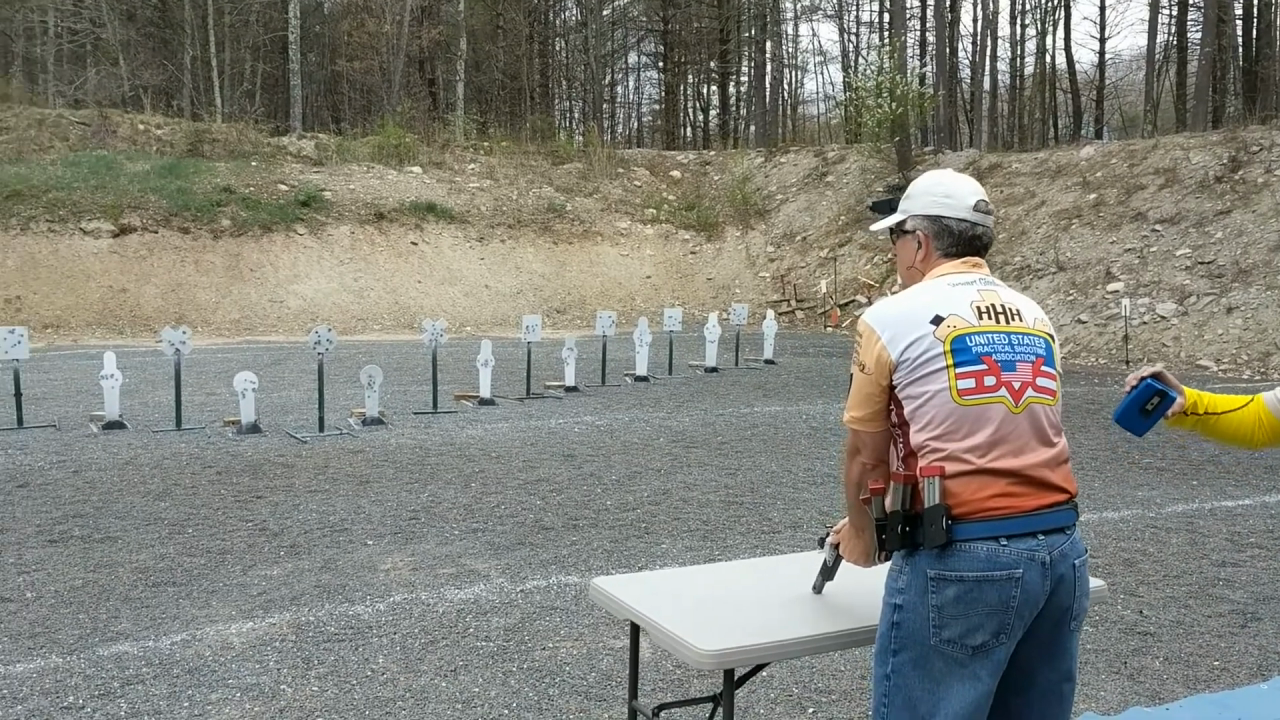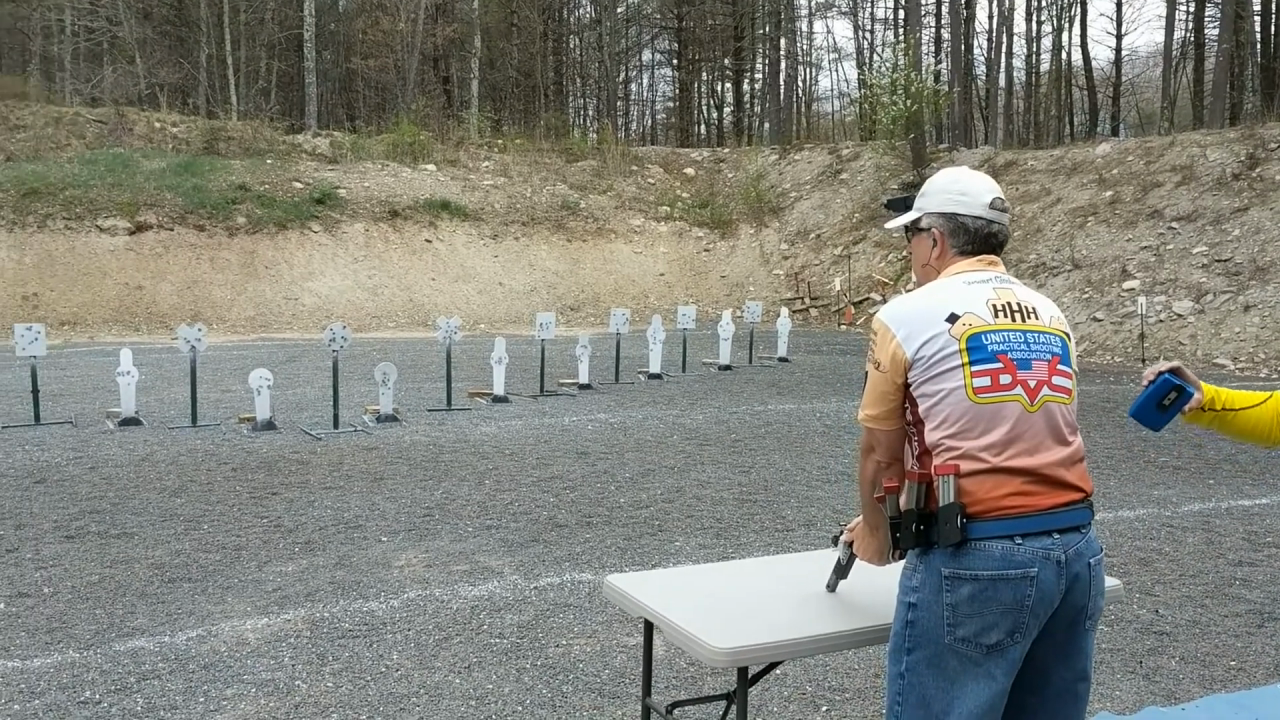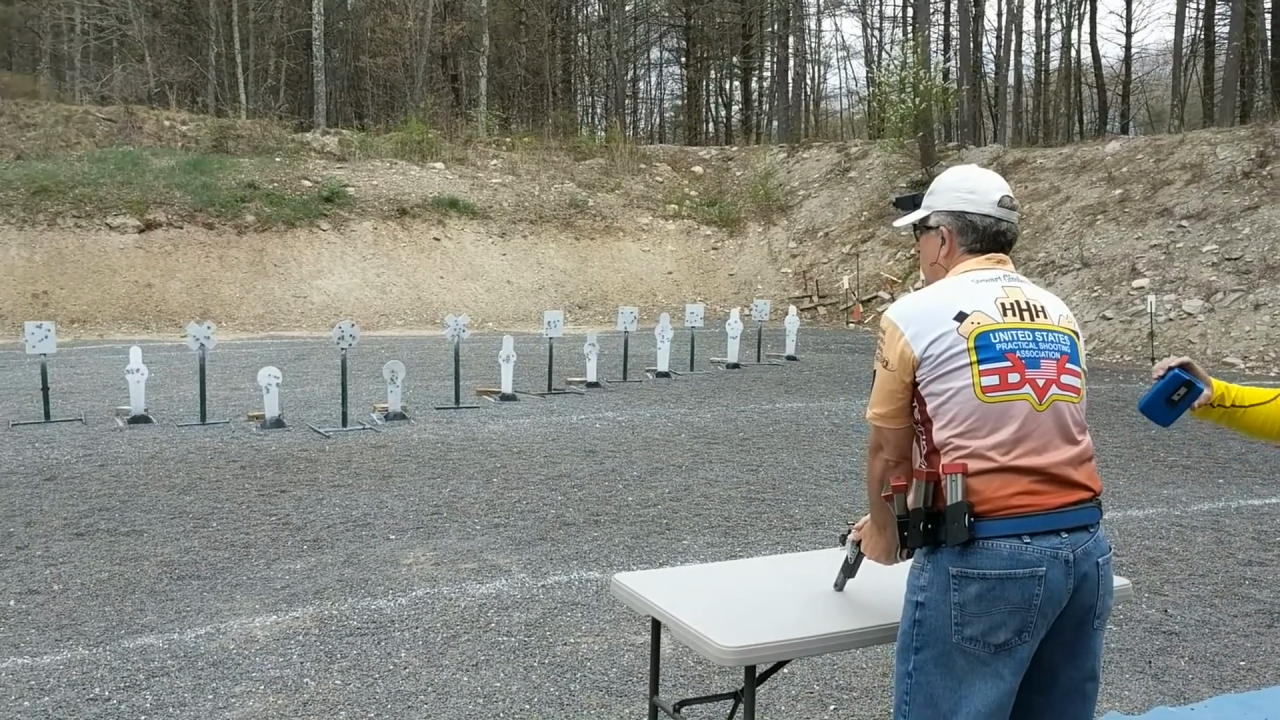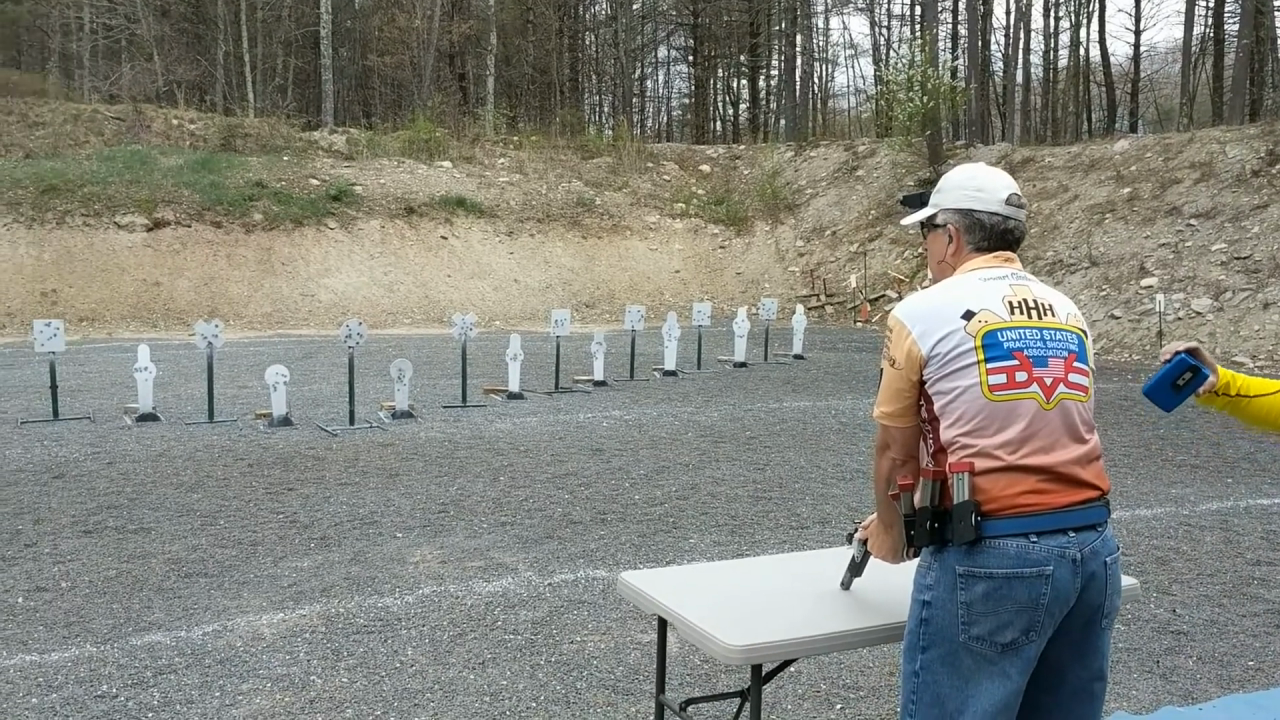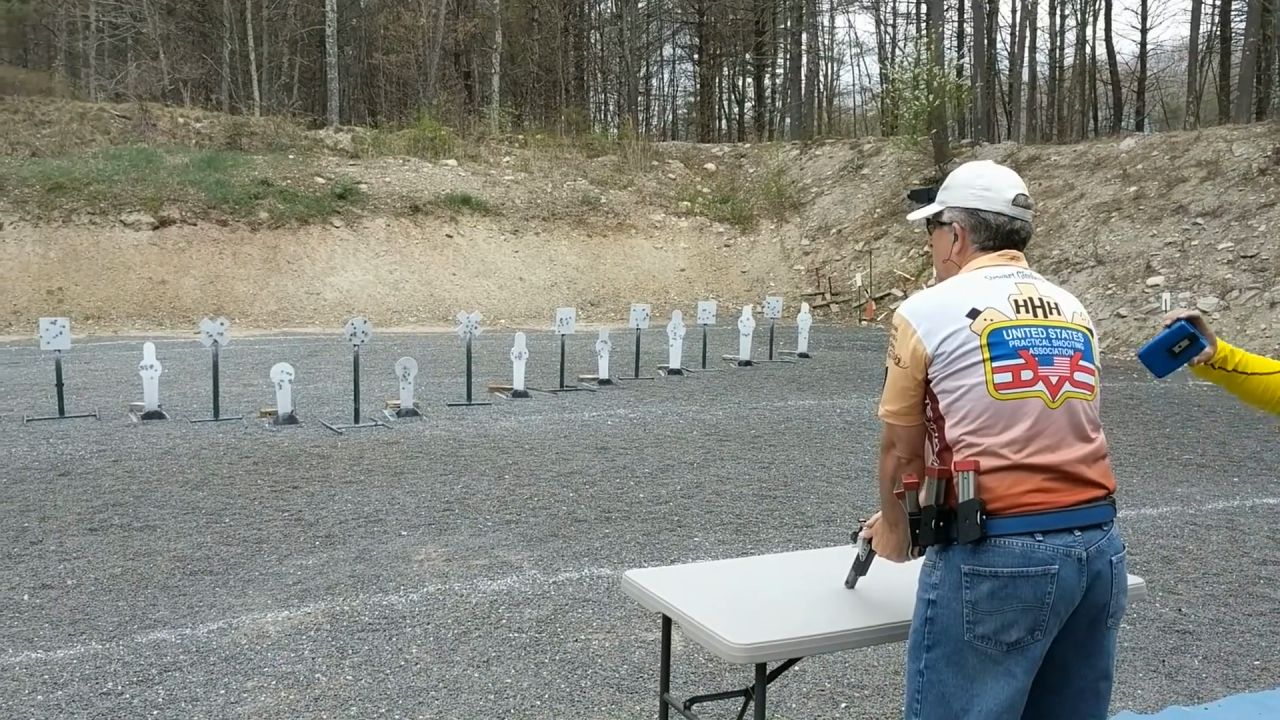
dt=0.2s
person 1, frame 1
left shoulder: (891, 317)
right shoulder: (1034, 317)
left elbow: (866, 456)
left wrist: (861, 534)
left hip: (961, 562)
right hip: (1060, 549)
person 1, frame 2
left shoulder: (907, 315)
right shoulder: (1051, 314)
left elbow: (881, 455)
left wrist: (876, 532)
left hip: (977, 559)
right hip: (1075, 548)
person 1, frame 3
left shoulder: (915, 314)
right shoulder: (1059, 313)
left elbow: (889, 453)
left wrist: (883, 531)
left hip: (984, 559)
right hip: (1084, 547)
person 1, frame 4
left shoulder: (923, 312)
right shoulder: (1067, 312)
left elbow: (897, 452)
left wrist: (890, 530)
left hip: (992, 557)
right hip: (1092, 546)
person 1, frame 5
left shoulder: (928, 311)
right shoulder: (1073, 311)
left elbow: (901, 451)
left wrist: (894, 528)
left hip: (995, 556)
right hip: (1097, 544)
